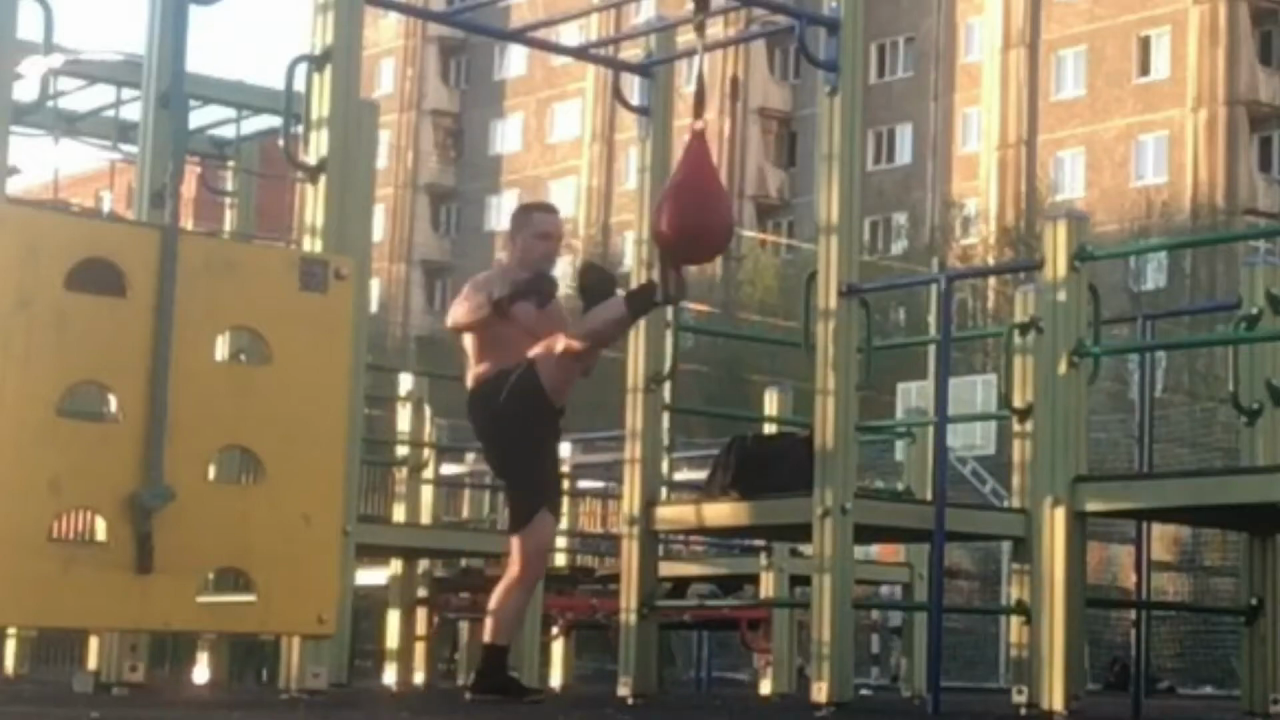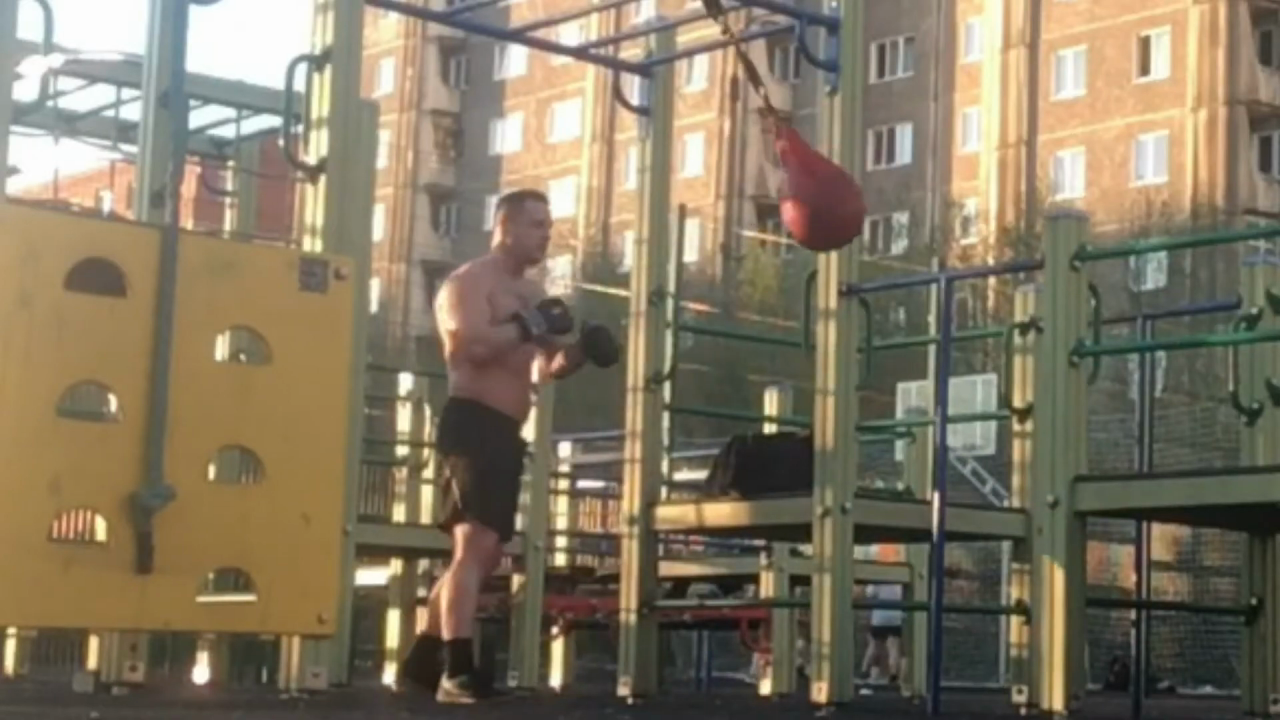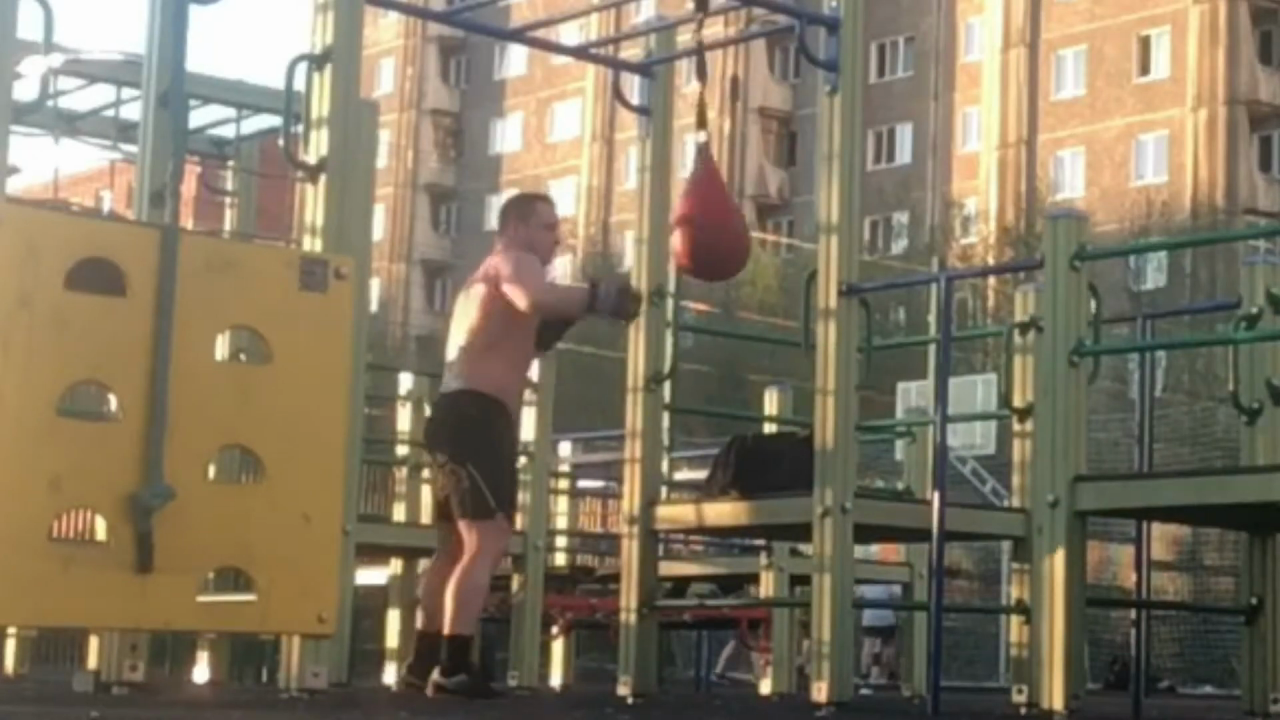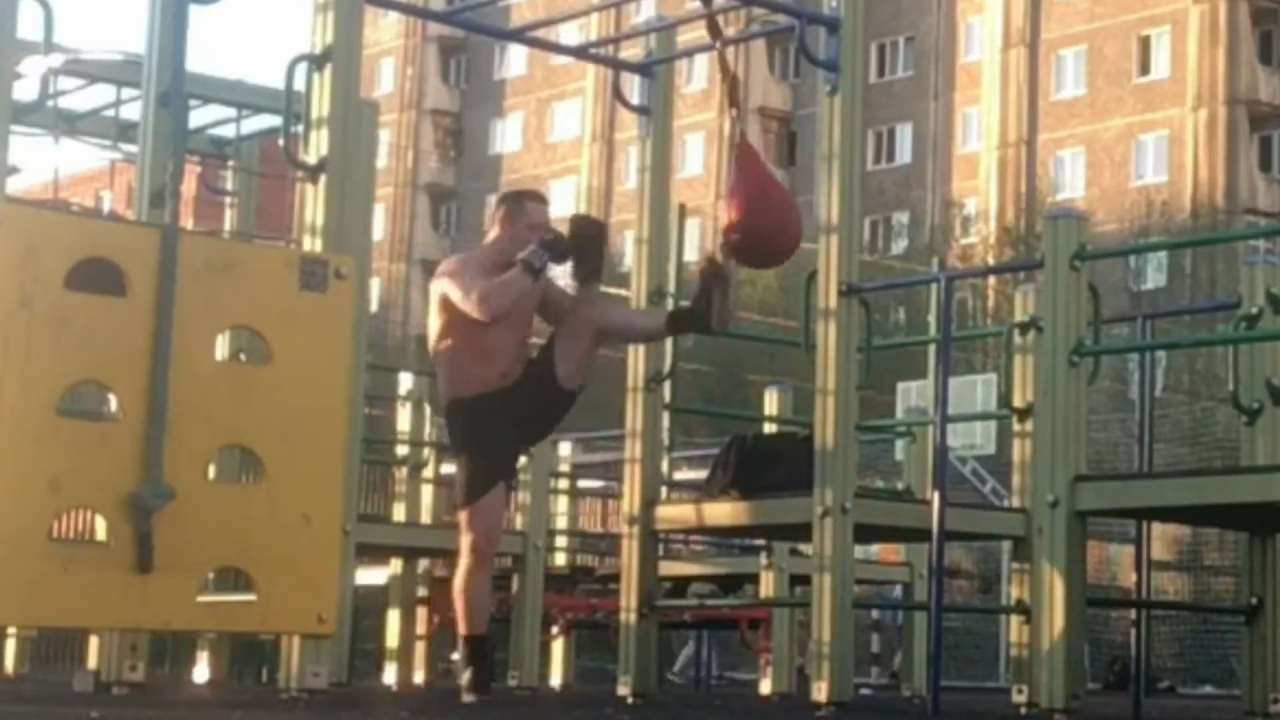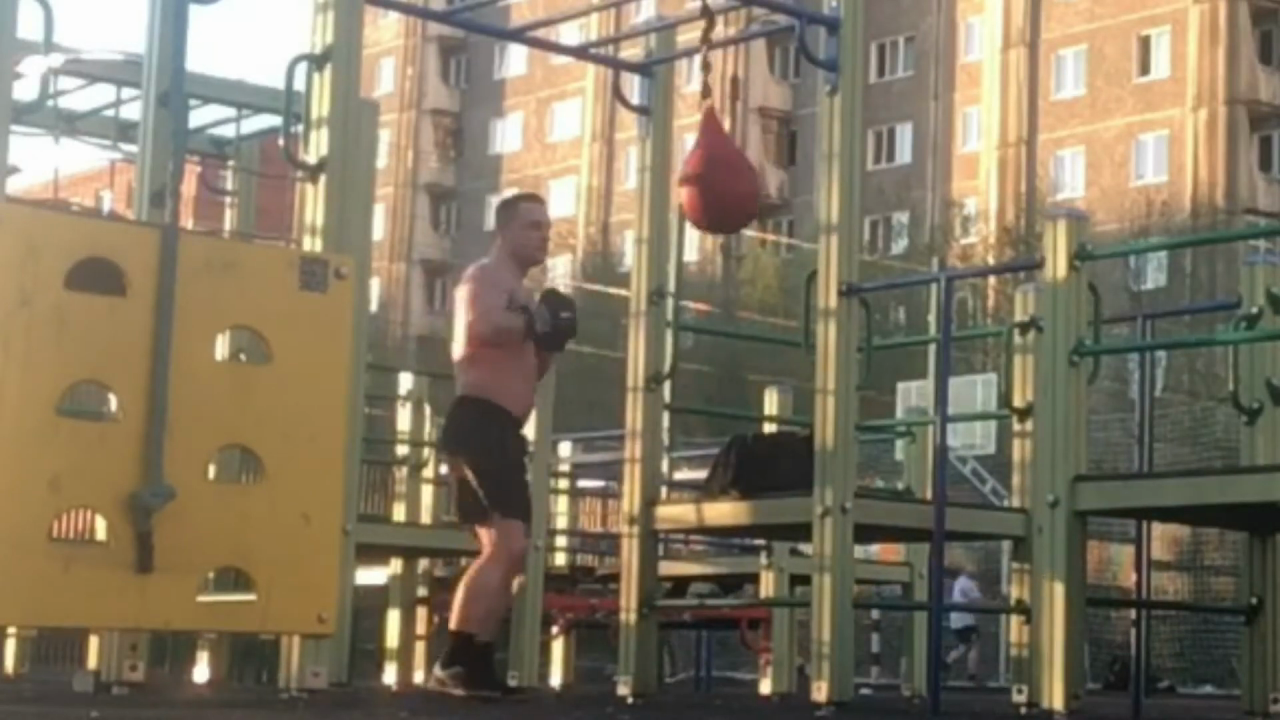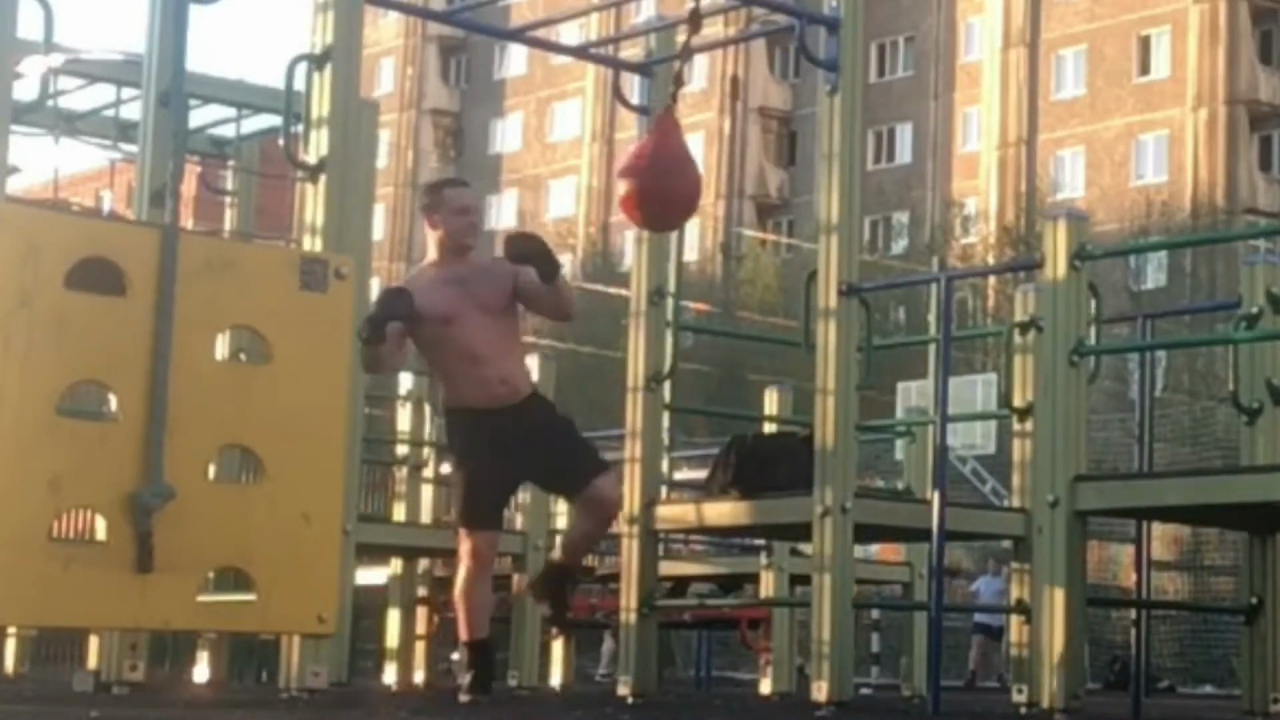
dt=0.7s
person 1, frame 1
left shoulder: (546, 302)
right shoulder: (487, 286)
left elbow: (580, 346)
right elbow: (459, 320)
left wrist: (596, 303)
right wrist: (508, 293)
left hip: (530, 425)
right hip: (500, 403)
left knee: (531, 556)
right knee: (569, 345)
left ankle: (491, 673)
right ankle: (647, 298)
person 1, frame 2
left shoulder: (526, 294)
right shoulder: (470, 281)
left elbow: (543, 369)
right elbow: (473, 345)
left wrist: (579, 349)
right wrist: (530, 324)
left hip: (505, 434)
right hip: (472, 426)
left knee: (485, 554)
right knee: (473, 547)
left ankle: (423, 658)
right ankle: (457, 672)
person 1, frame 3
left shoulder: (487, 281)
right shoulder: (510, 262)
right elbow: (540, 300)
left wrist: (540, 336)
right wrist: (600, 296)
left hip: (457, 419)
right hip: (476, 421)
left knee: (457, 546)
right knee: (488, 542)
left ankle: (425, 664)
right ankle: (453, 667)
person 1, frame 4
left shoulder: (530, 279)
right shoulder: (455, 271)
left elbow: (580, 310)
right elbow: (488, 307)
left wrist: (589, 263)
right wrist: (537, 258)
left hip: (527, 393)
right hip: (477, 415)
left knee: (591, 314)
right knee: (480, 538)
left ankle: (693, 318)
right ankle: (475, 665)
person 1, frame 5
left shoulder: (516, 291)
right shoulder: (489, 277)
left elbow: (529, 373)
right elbow: (482, 329)
left wrist: (544, 342)
right wrist: (540, 324)
left hip: (498, 433)
right hip: (480, 426)
left knee: (506, 552)
right knee: (508, 544)
left ankle: (476, 664)
right ankle: (454, 660)
person 1, frame 6
left shoulder: (504, 268)
right shoulder: (411, 293)
left elbow: (563, 310)
right elbow: (379, 366)
left wrist: (549, 272)
right wrist: (381, 325)
left hip: (532, 411)
right hip: (475, 427)
left knee: (606, 496)
right knee: (476, 552)
left ankle: (558, 576)
right ankle: (477, 669)
